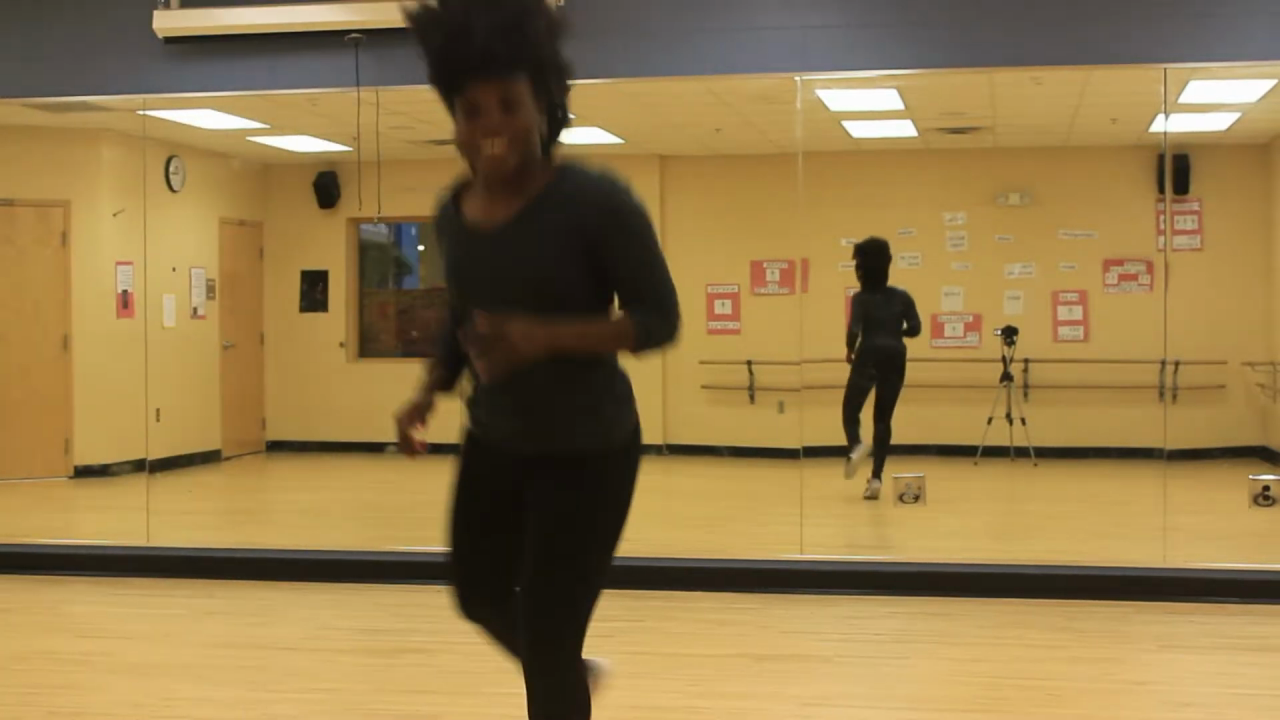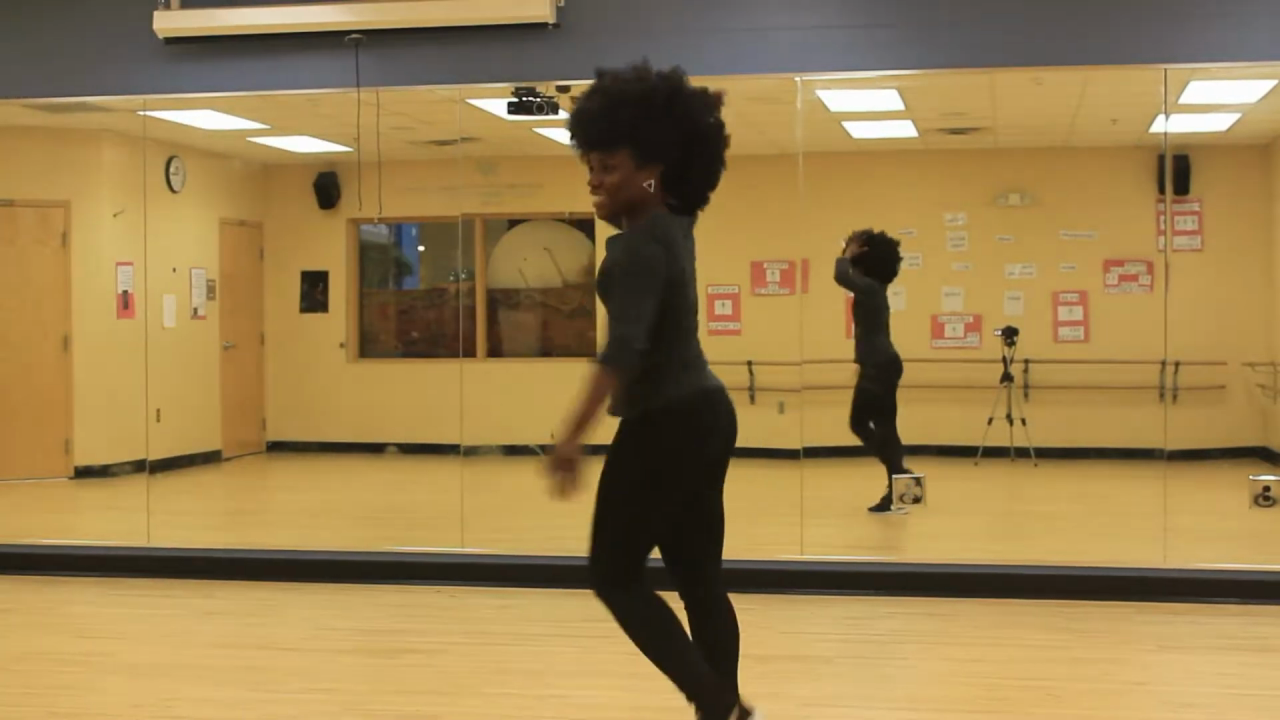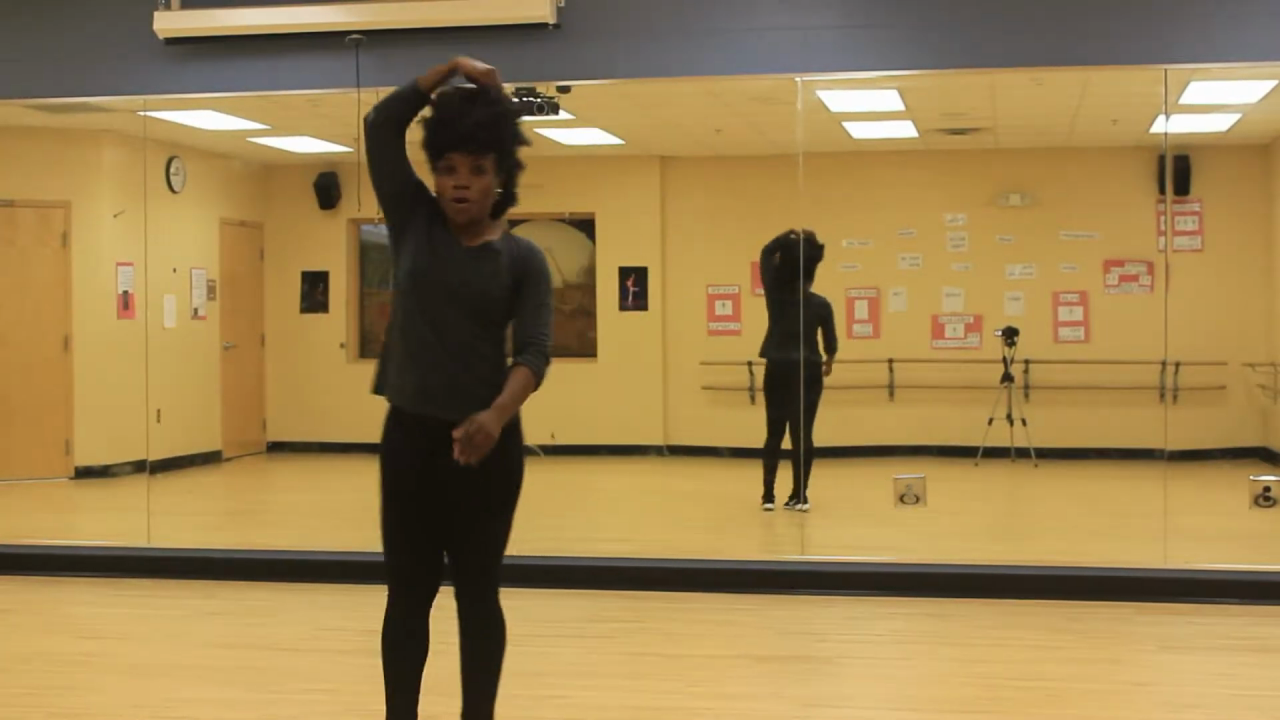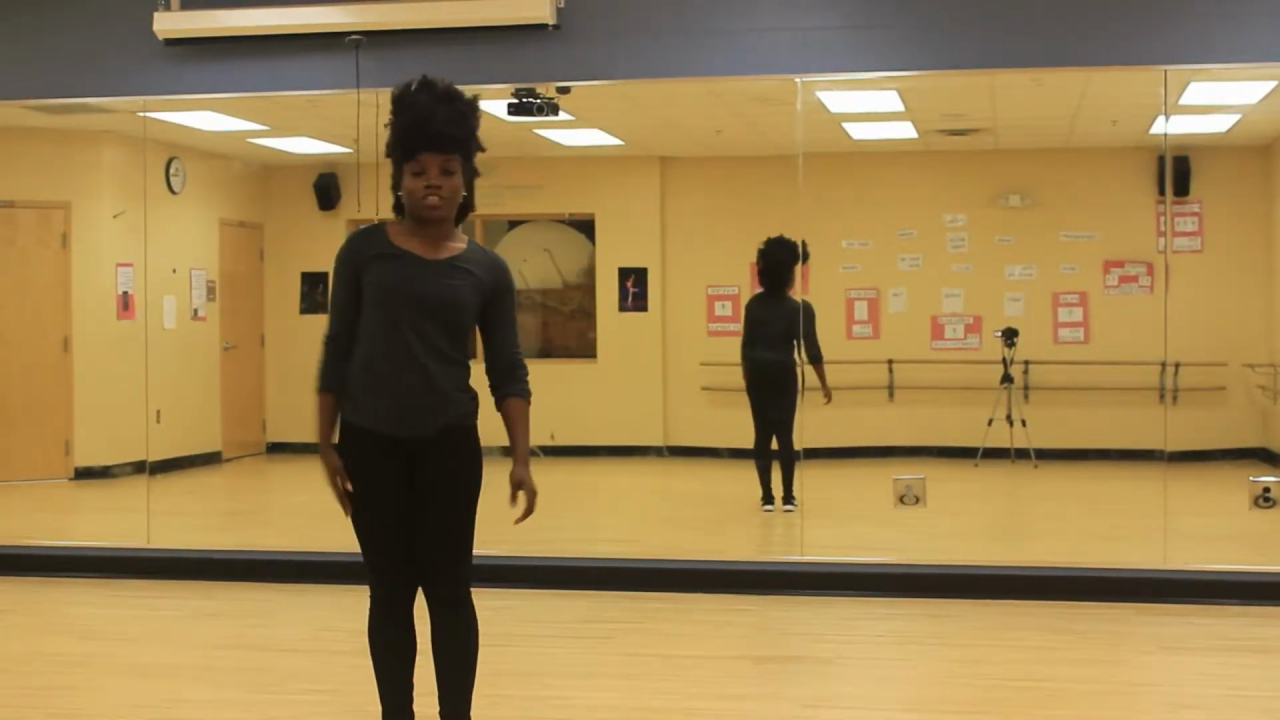
dt=1s
person 1, frame 1
left shoulder: (595, 201)
right shoulder: (458, 210)
left elbow: (659, 322)
left wrist: (545, 336)
right wrist: (429, 391)
left hip: (592, 450)
right hip: (497, 444)
left knee: (548, 643)
right knee: (479, 599)
person 1, frame 2
left shoulder: (639, 245)
right shoulder: (666, 226)
left elbow: (625, 345)
left wrist: (573, 435)
left hip: (662, 427)
right hip: (698, 418)
left knee: (613, 575)
right knee: (700, 580)
person 1, frame 3
left shoulder: (521, 258)
right shoulder: (414, 223)
left elbow: (534, 354)
right elbow: (380, 126)
left wrist: (497, 417)
right wrist: (450, 71)
left hip: (483, 437)
right hip: (411, 429)
left knee: (475, 588)
right knee: (407, 589)
person 1, frame 4
left shoulder: (485, 269)
right shoulder: (365, 249)
left elbow: (507, 369)
right elbow: (337, 350)
left wrist: (522, 458)
right wrist: (326, 443)
left hip: (447, 443)
right hip: (371, 442)
left knee: (449, 590)
right knee: (389, 590)
person 2, frame 1
left shoulder: (861, 298)
right shoulder: (902, 296)
left elbow: (854, 329)
right elbow: (915, 329)
left wrist: (849, 350)
left hip: (868, 357)
right hip: (894, 359)
left knee: (850, 410)
right knee: (883, 419)
left ankle: (855, 445)
right ankle: (876, 476)
person 2, frame 2
left shoulder: (870, 288)
right shoulder: (874, 291)
left elbow: (841, 275)
left wrist: (848, 254)
left hip: (877, 367)
right hip: (881, 367)
left knee: (859, 424)
right knee: (884, 427)
left ankle: (899, 478)
person 2, frame 3
left shoulder: (774, 292)
right shoulder: (820, 304)
left elbow: (766, 253)
right elbow: (830, 345)
left wrist: (792, 235)
right wrist: (828, 362)
left hip: (778, 369)
right hip: (809, 371)
left knee: (775, 432)
right knee: (802, 433)
left ankle: (769, 495)
right ankle: (799, 495)
person 2, frame 4
left shoulder: (756, 303)
right shoulder: (800, 308)
left elbow: (748, 343)
right elbow: (811, 350)
left wrist: (747, 373)
right wrist: (824, 385)
left hip: (758, 373)
right hip: (783, 374)
left knee: (762, 434)
right knee: (784, 434)
left ankle: (767, 496)
right ankle: (788, 497)
